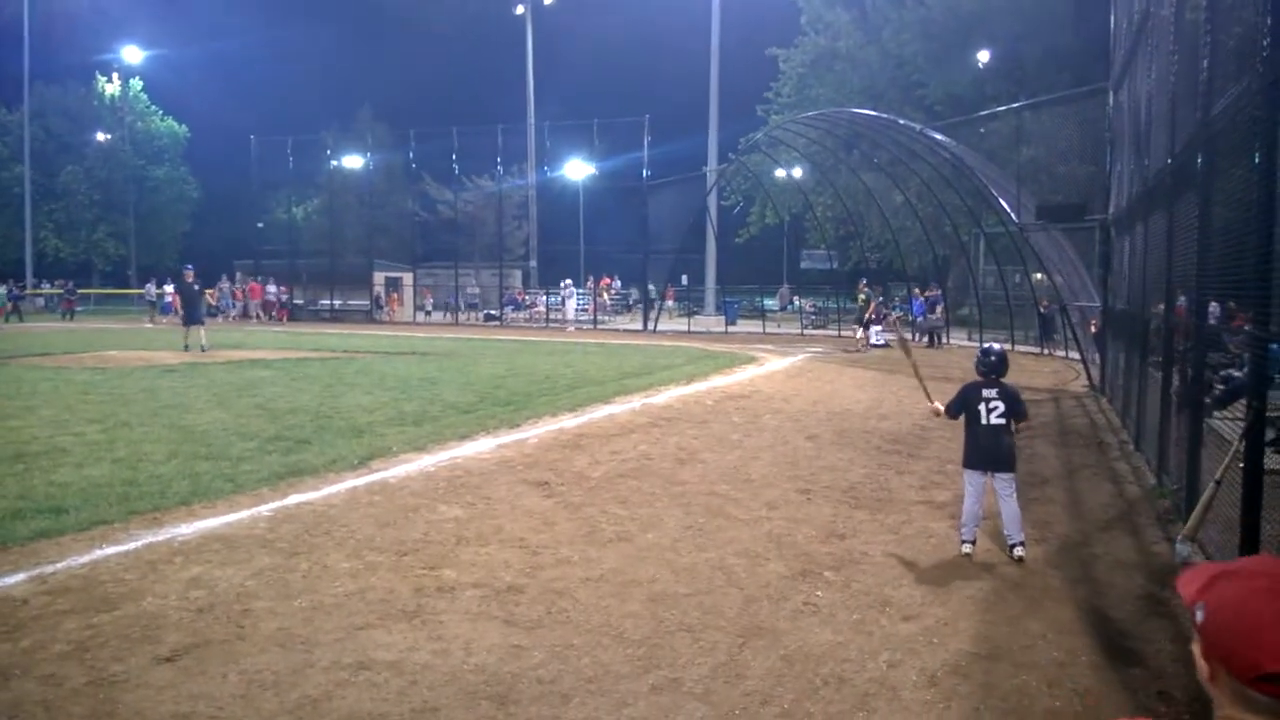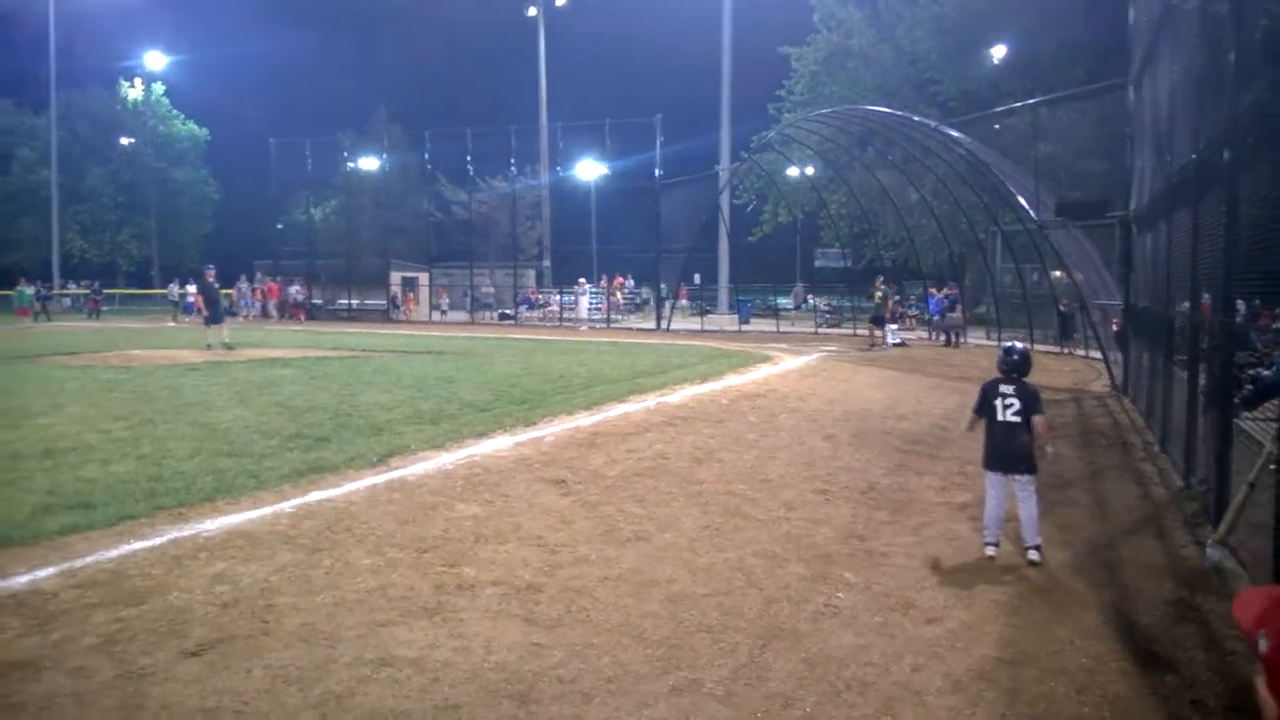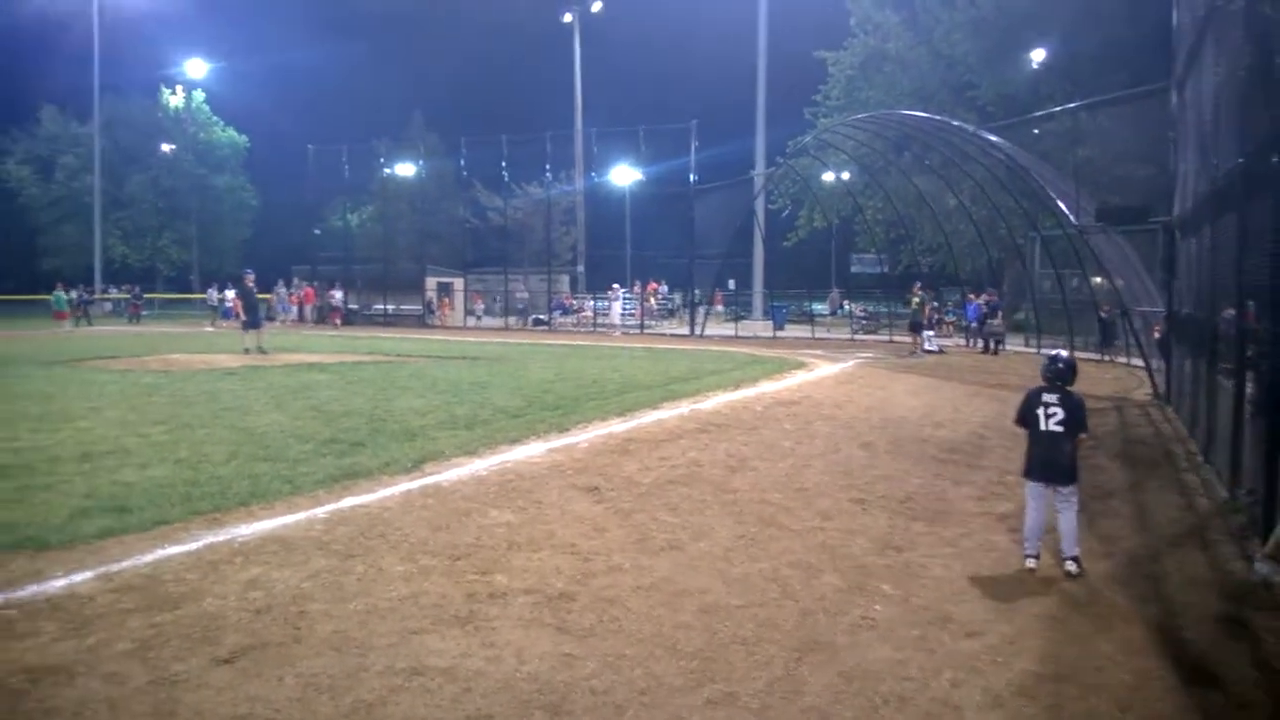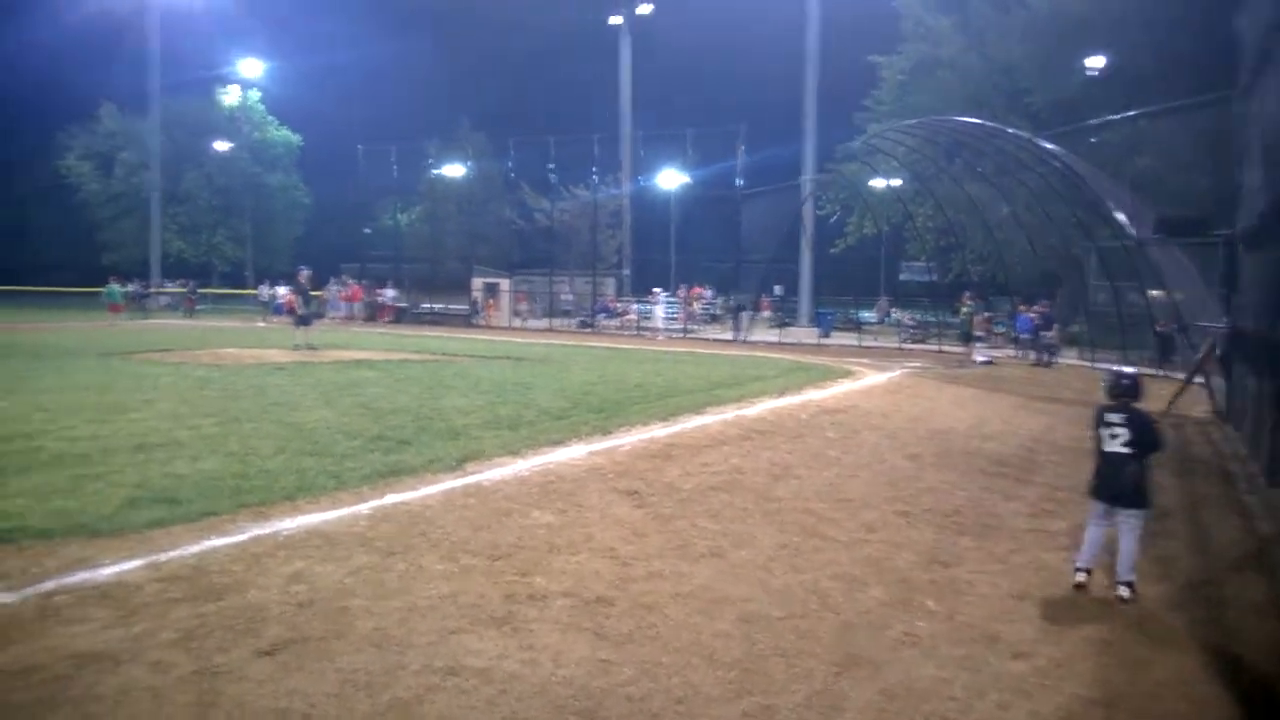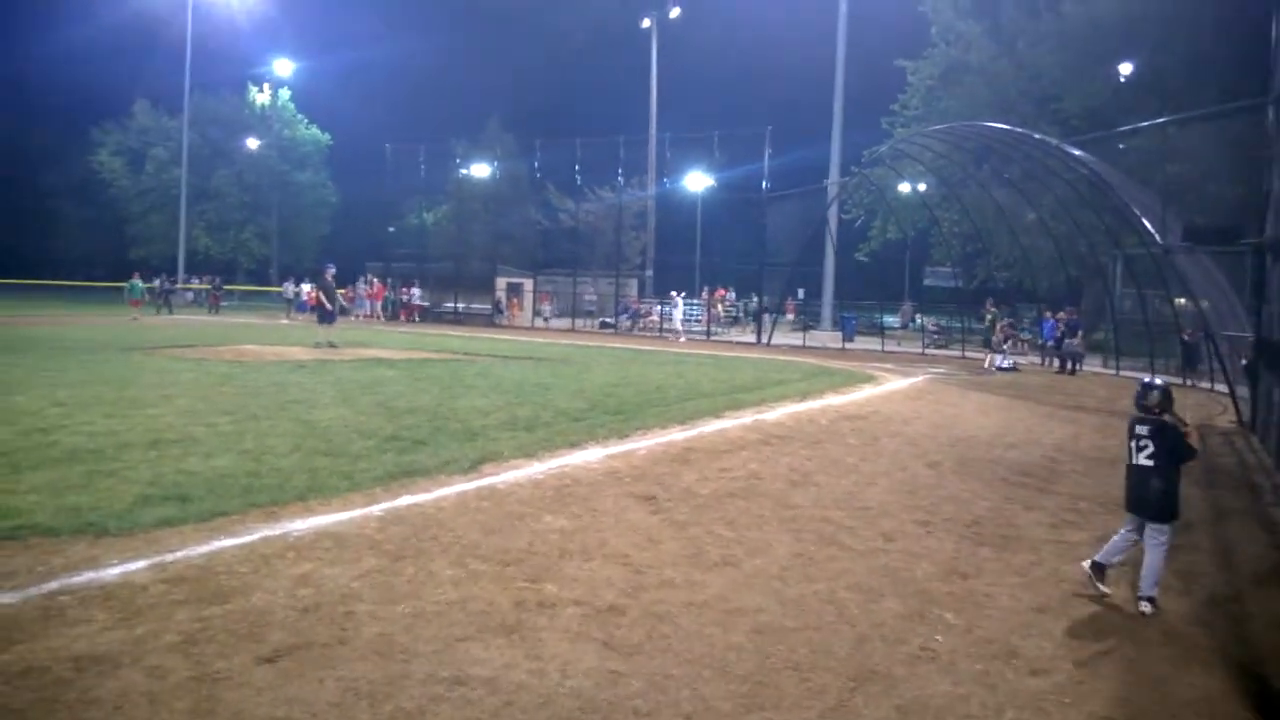
dt=0.3s
person 1, frame 1
left shoulder: (969, 390)
right shoulder: (1011, 392)
left elbow: (950, 413)
right elbow: (1022, 422)
left wrist: (938, 408)
left hip: (975, 455)
right hip: (1003, 455)
left knee: (972, 498)
right knee: (1008, 498)
left ankle: (968, 541)
right ankle: (1016, 544)
person 1, frame 2
left shoulder: (989, 387)
right shoulder: (1030, 391)
left elbow: (978, 415)
right elbow: (1039, 420)
left wrist: (971, 424)
right wrist: (1041, 444)
left hip: (996, 454)
right hip: (1022, 454)
left knee: (994, 499)
right knee: (1027, 500)
left ankle: (991, 543)
right ankle: (1033, 547)
person 1, frame 3
left shoulder: (1033, 395)
right shoulder: (1074, 401)
left elbow: (1020, 423)
right elbow: (1080, 435)
left hip: (1036, 463)
right hip: (1064, 464)
left knee: (1034, 509)
right knee: (1067, 510)
left ankle: (1031, 555)
right ankle: (1070, 558)
person 1, frame 4
left shoulder: (1101, 413)
right shoulder: (1142, 419)
right elbow: (1155, 448)
left hip: (1104, 482)
right hip: (1131, 485)
left knee: (1096, 526)
right knee: (1129, 533)
left ankle: (1082, 570)
right ankle: (1124, 583)
person 1, frame 5
left shoulder: (1134, 424)
right shoulder: (1168, 430)
right elbow: (1190, 454)
left wrist: (1180, 431)
right wrist: (1190, 434)
left hip: (1136, 494)
right hip: (1160, 498)
left knee: (1130, 533)
right knee: (1156, 547)
left ankle: (1097, 564)
right ankle: (1146, 598)
